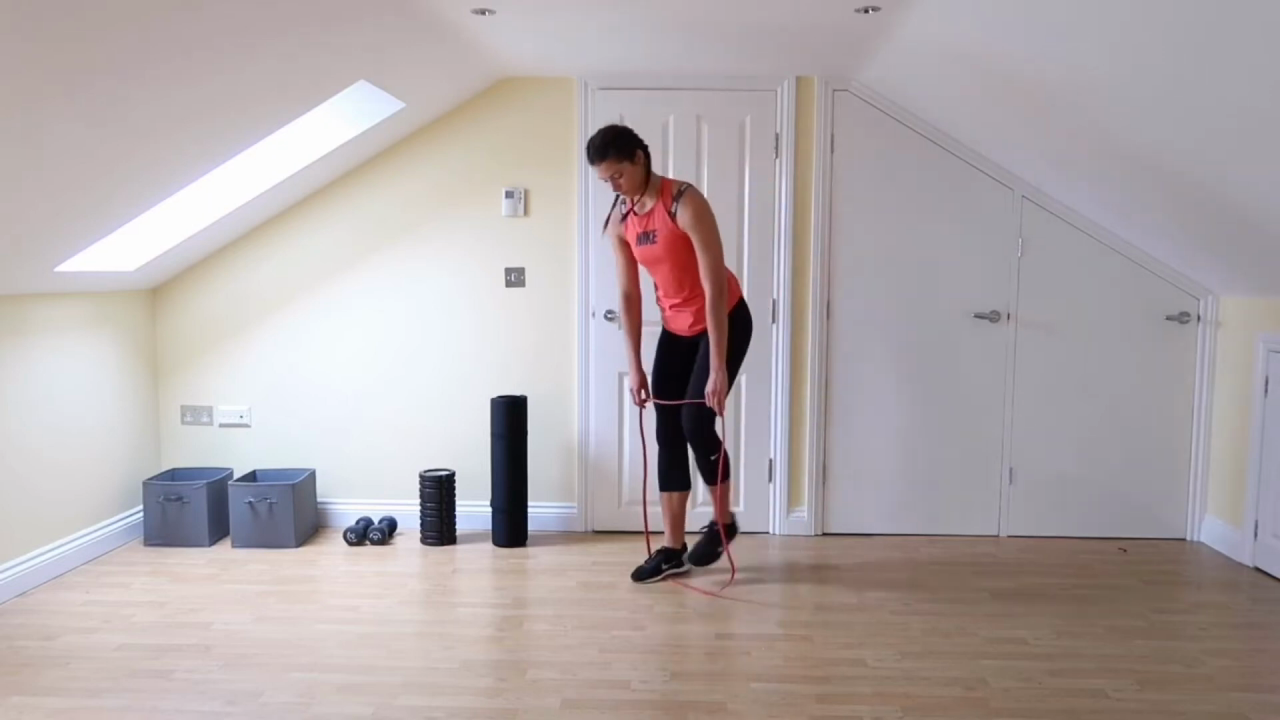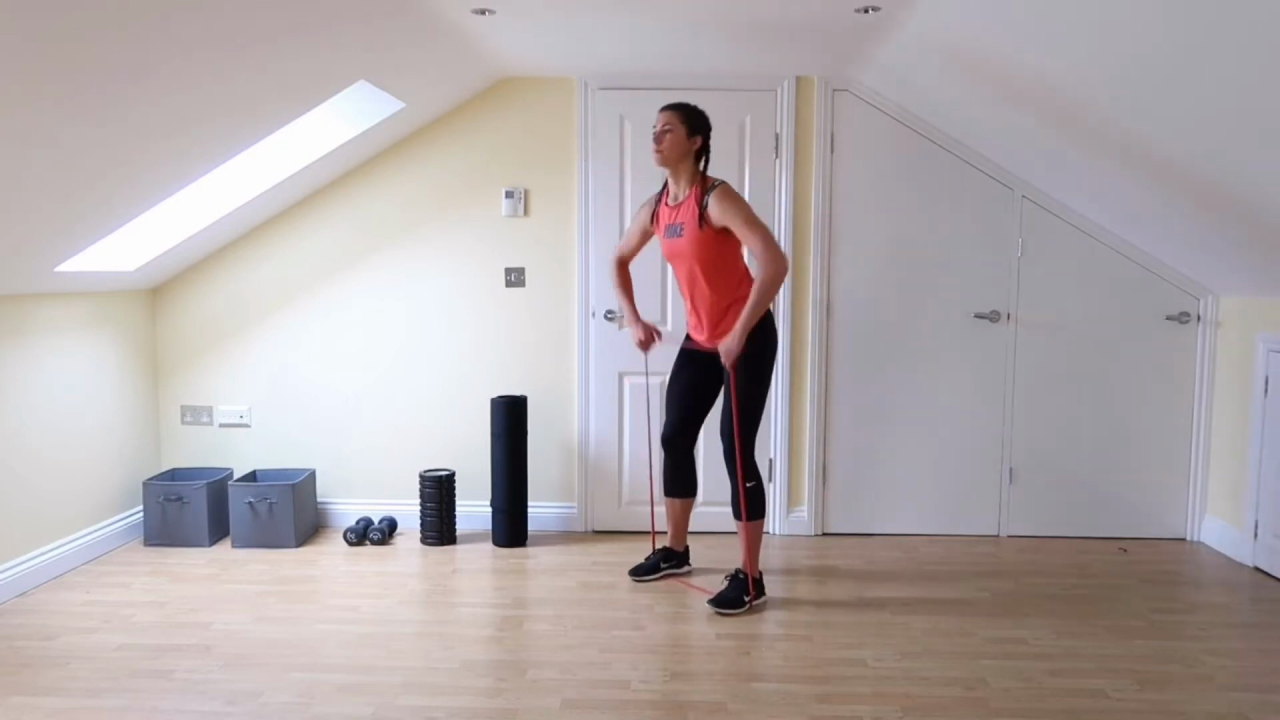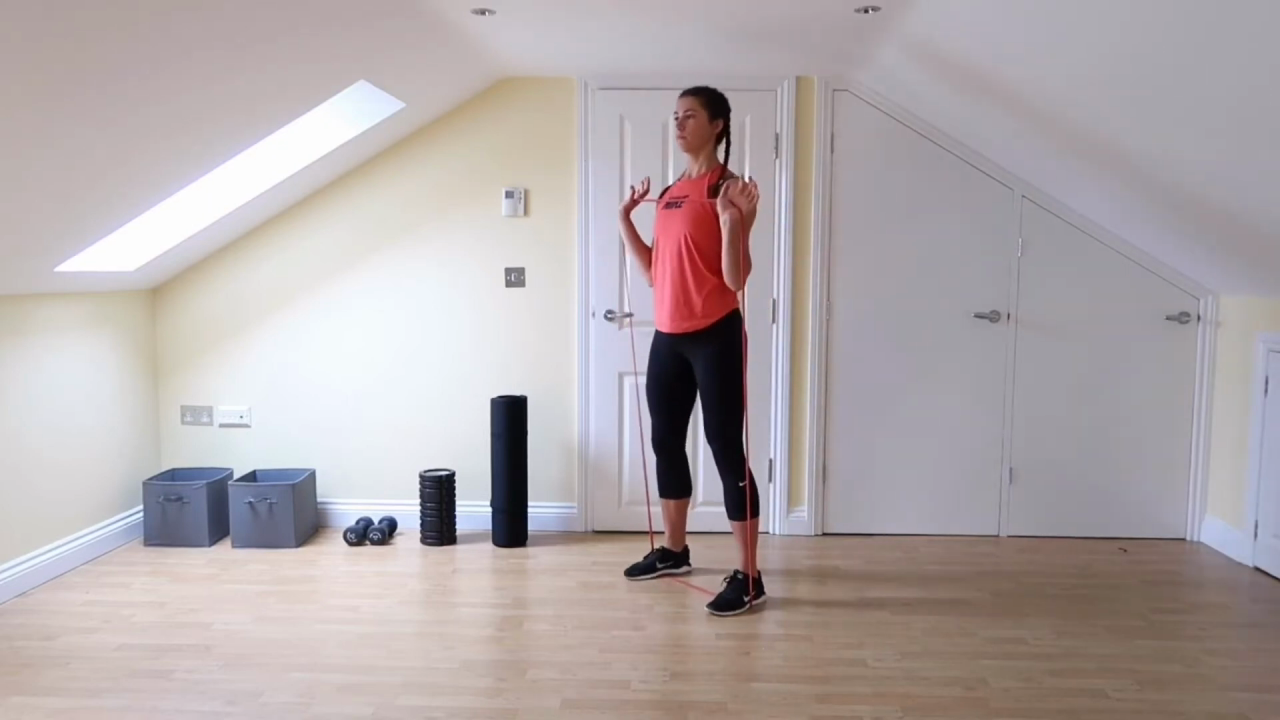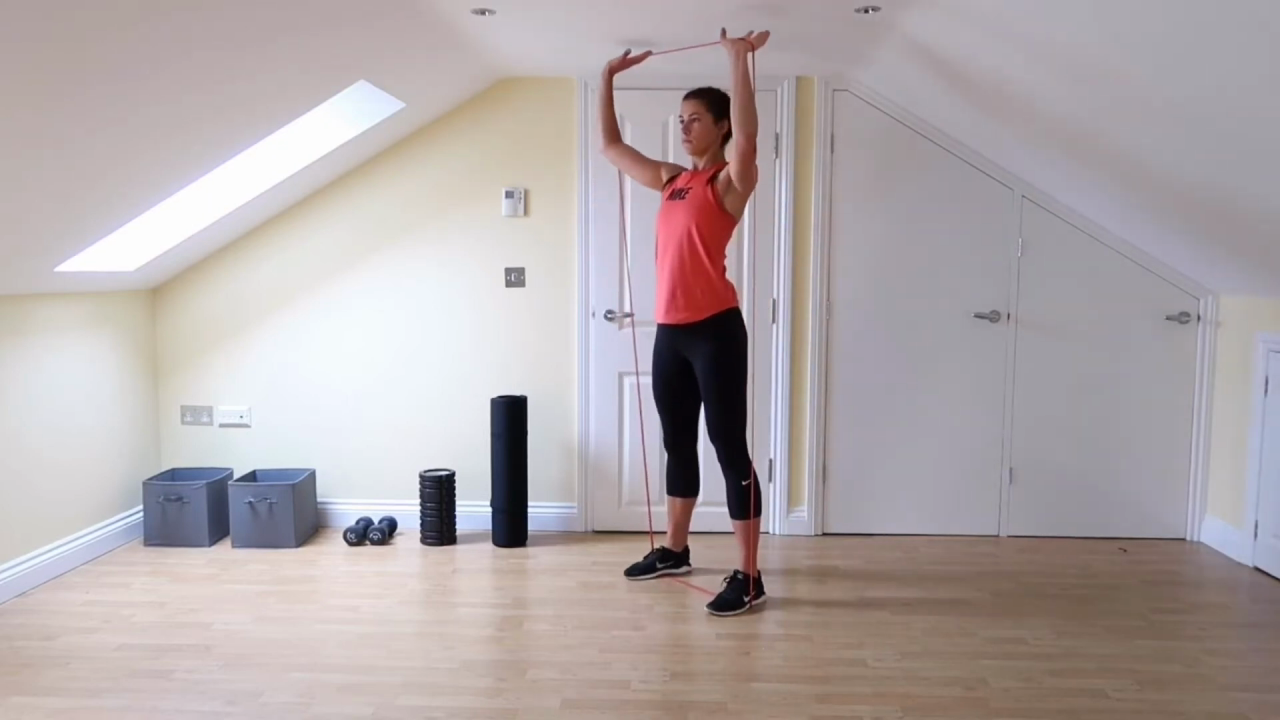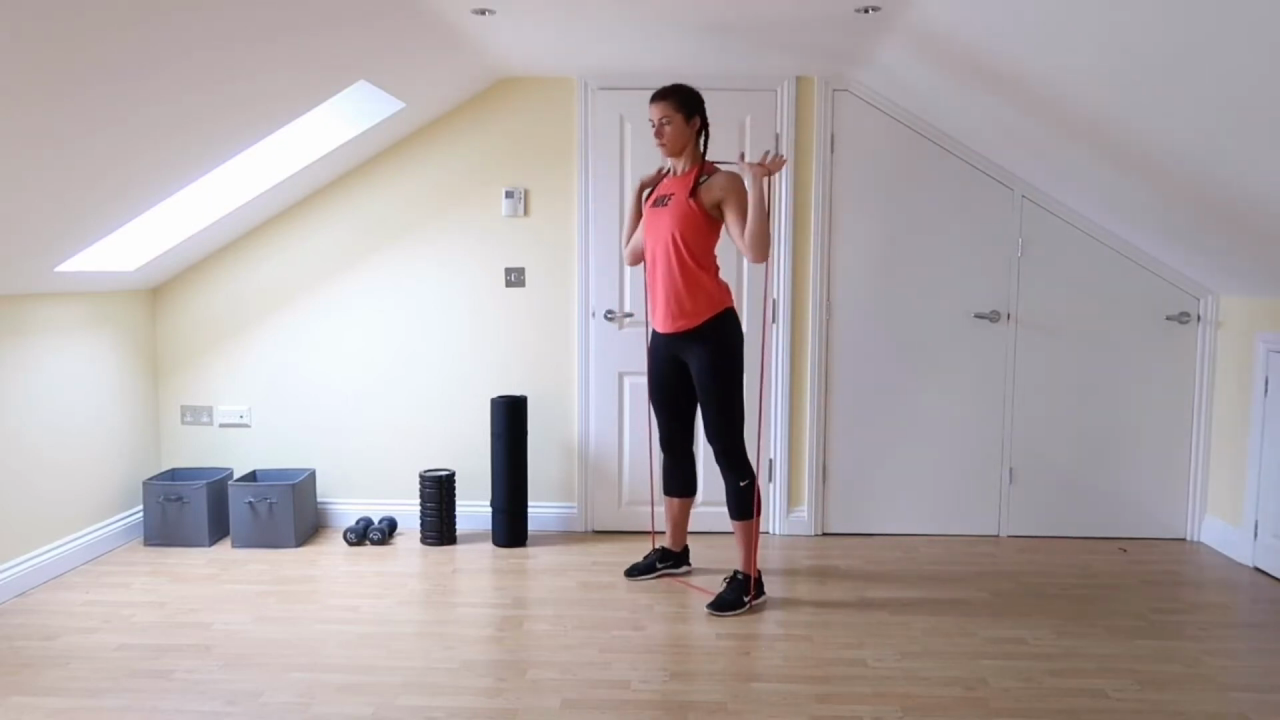
dt=1s
person 1, frame 1
left shoulder: (685, 202)
right shoulder: (619, 219)
left elbow: (715, 287)
right elbow: (629, 295)
left wrist: (719, 367)
right wrist: (634, 366)
left hip: (723, 321)
right hip: (675, 328)
left knee: (695, 421)
right knee: (667, 433)
left ankle: (722, 521)
right ankle: (672, 548)
person 1, frame 2
left shoulder: (717, 198)
right shoulder: (655, 207)
left elbow: (776, 263)
right elbow: (619, 261)
left wrist: (740, 333)
right wrist: (634, 319)
left hip: (749, 337)
right hip: (699, 341)
left knee: (736, 451)
right knee: (675, 439)
left ankle: (750, 577)
right ankle: (675, 550)
person 1, frame 3
left shoulder: (729, 188)
right shoulder: (669, 193)
left elbow: (736, 279)
left wrist: (732, 220)
right wrist: (624, 217)
left hip: (715, 335)
right hip: (668, 336)
left knee: (726, 450)
right knee: (666, 442)
left ankle: (748, 577)
right ankle: (674, 550)
person 1, frame 4
left shoulder: (733, 180)
right shoulder: (670, 179)
left elbow: (748, 136)
right elbow: (610, 145)
left wrist: (739, 59)
right wrist: (609, 78)
left hip: (715, 331)
right hip: (670, 332)
left knee: (729, 448)
right knee: (678, 443)
left ankle: (748, 576)
right ankle: (674, 549)
person 1, frame 5
left shoulder: (719, 183)
right shoulder: (660, 188)
left elbow: (756, 250)
right elbow: (632, 255)
left wrist: (756, 183)
right wrist: (639, 191)
left hip: (711, 333)
right hip: (665, 336)
left knee: (726, 448)
right knee: (673, 445)
left ankle: (749, 577)
right ankle: (674, 549)
